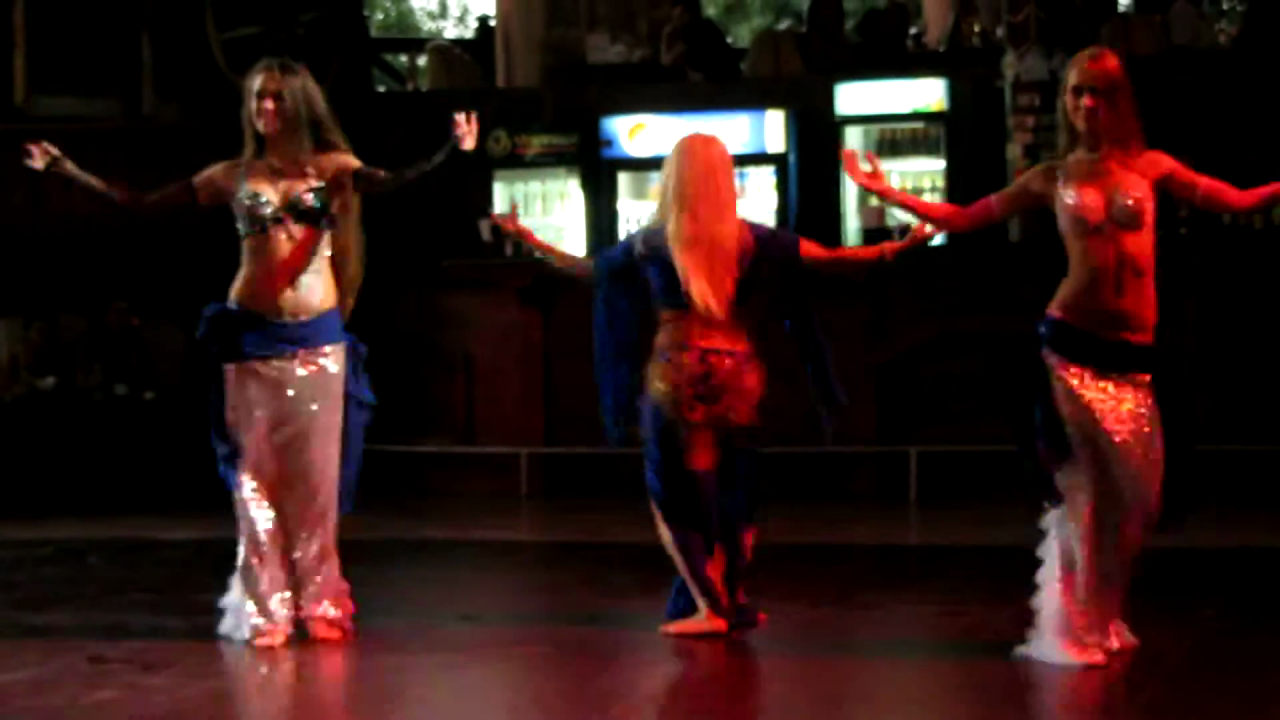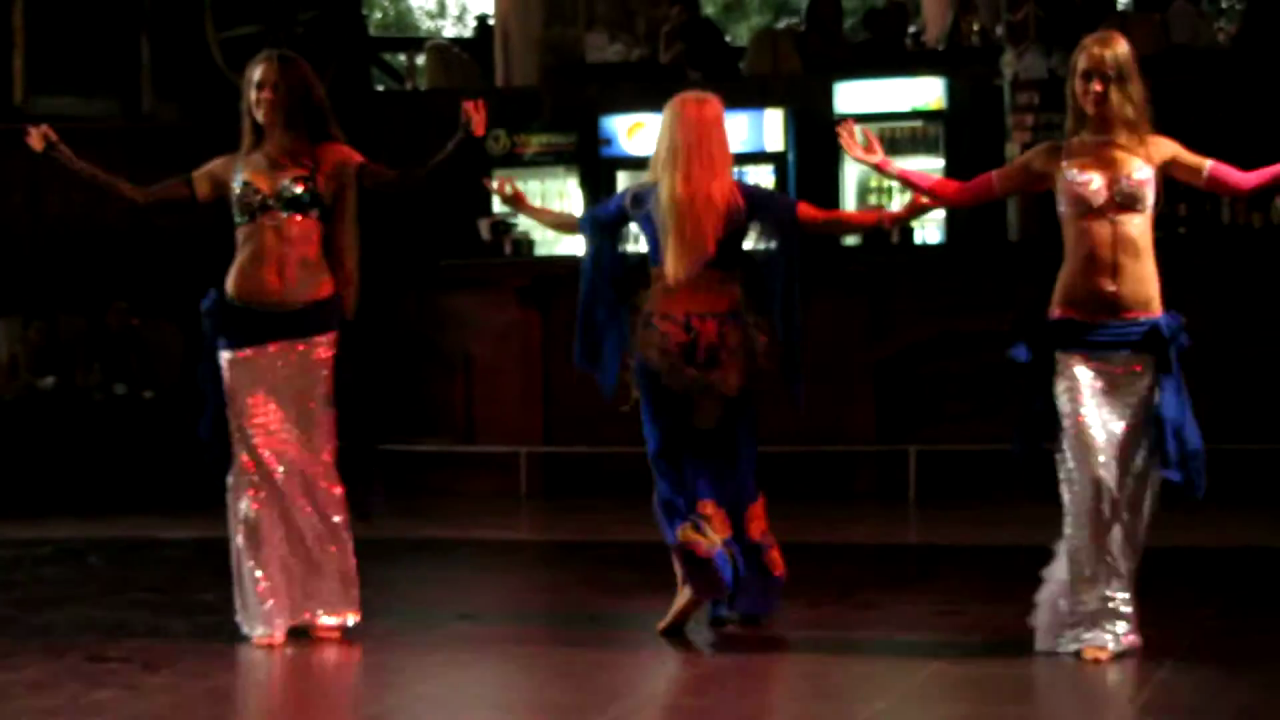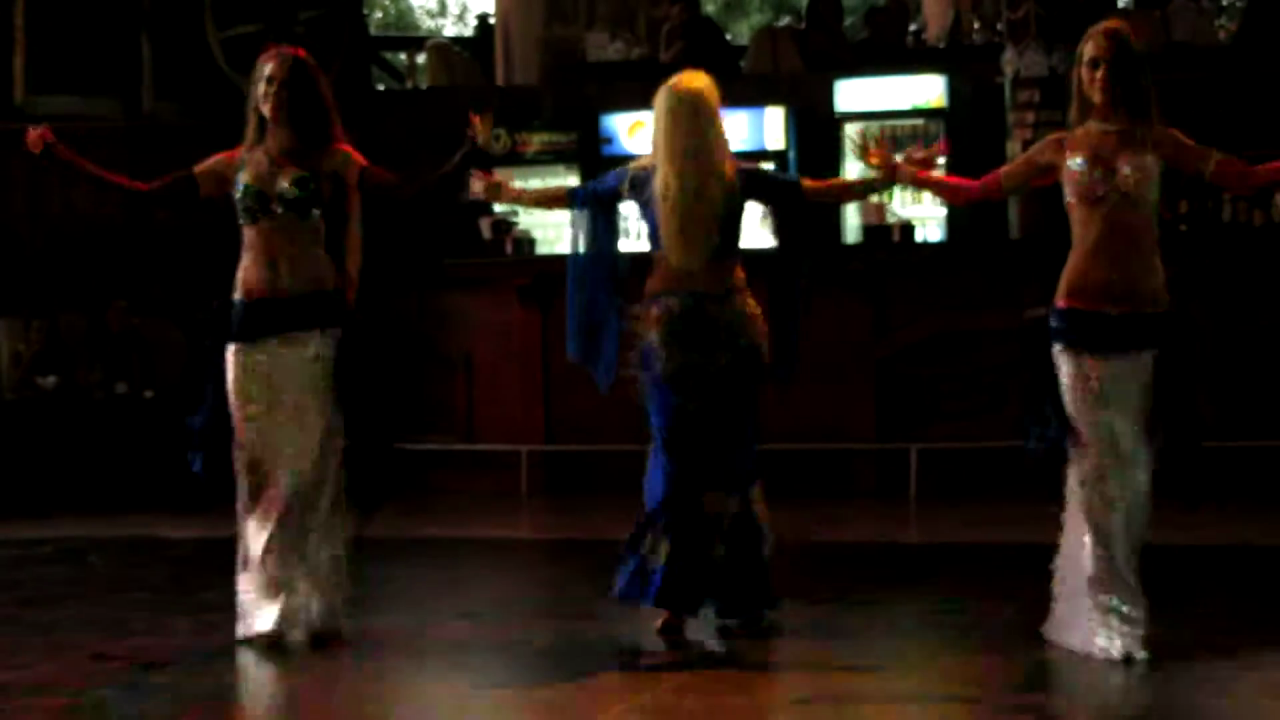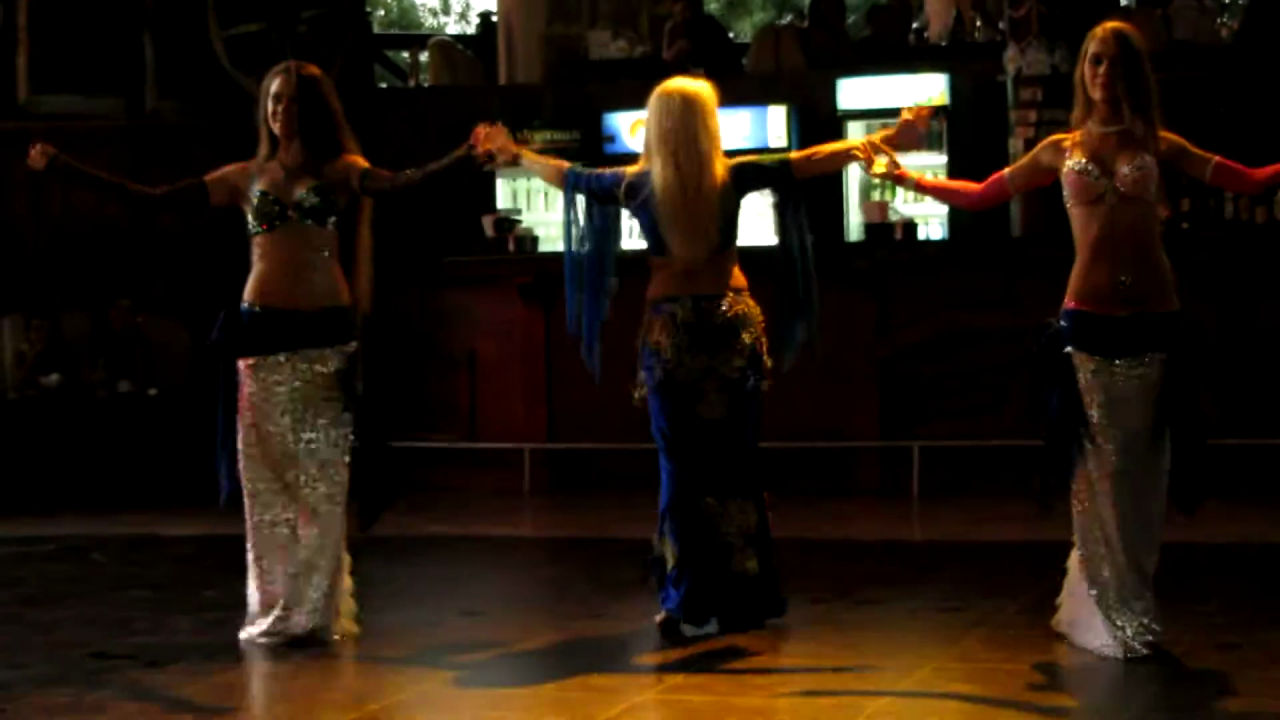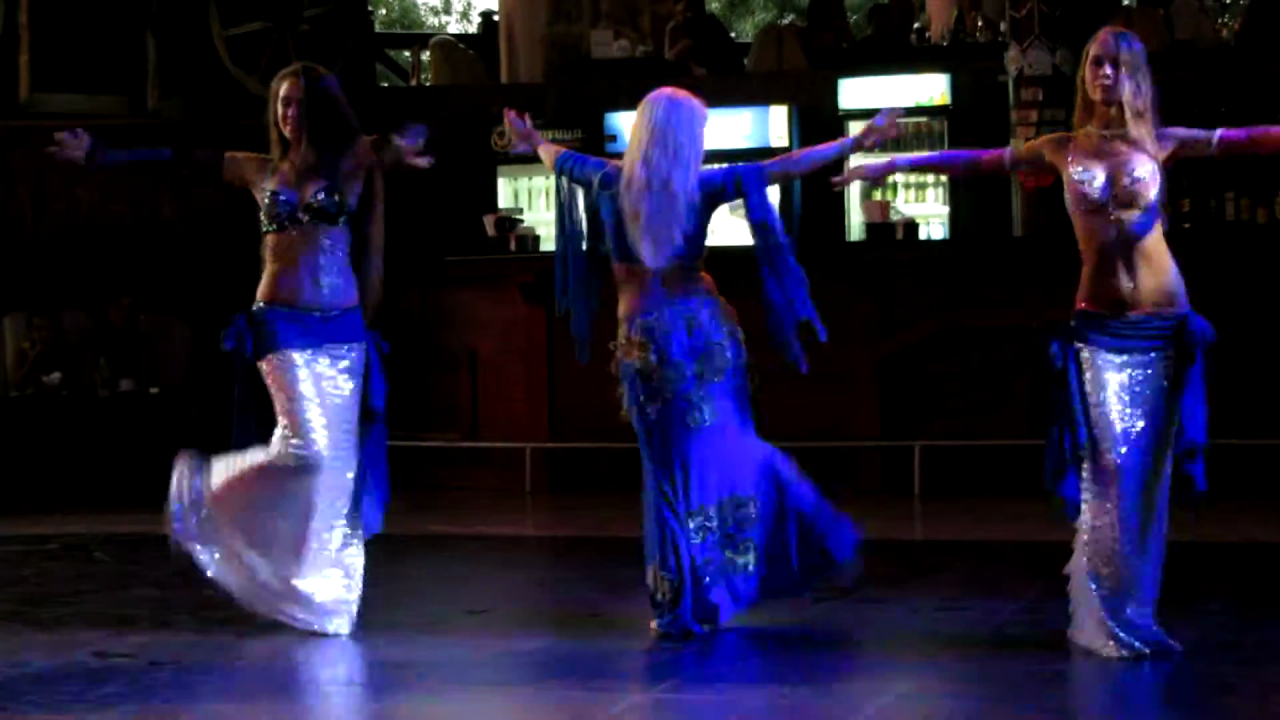
dt=0.3s
person 1, frame 1
left shoulder: (1150, 167)
right shoulder: (1049, 177)
right elbow: (964, 219)
right wrist: (885, 191)
left hip: (1135, 352)
right hip: (1072, 342)
left knee: (1134, 488)
right knee: (1086, 479)
left ankle: (1097, 617)
right ankle: (1073, 627)
person 1, frame 2
left shoulder: (1154, 150)
right shoulder: (1052, 157)
right elbow: (962, 194)
right wrist: (886, 166)
left hip: (1143, 331)
right hip: (1076, 331)
left knee: (1133, 478)
right knee: (1092, 475)
left ankle: (1112, 613)
right ankle: (1091, 619)
person 1, frame 3
left shoulder: (1159, 143)
right shoulder: (1059, 148)
right elbow: (975, 191)
right wrist: (902, 172)
left hip: (1145, 320)
right hip: (1081, 319)
left knee: (1133, 466)
right knee: (1097, 465)
left ankle: (1117, 608)
right ankle: (1105, 618)
person 1, frame 4
left shoulder: (1160, 145)
right shoulder: (1059, 149)
right elbow: (979, 196)
right wrist: (903, 176)
left hip: (1156, 320)
right hip: (1090, 321)
left knee: (1145, 467)
right knee: (1103, 467)
left ankle: (1131, 610)
right ankle: (1113, 617)
person 1, frame 5
left shoulder: (1159, 142)
right shoulder: (1060, 147)
right elbow: (977, 161)
right wrist: (897, 163)
left hip: (1163, 323)
right hip: (1099, 327)
left knee: (1148, 470)
right knee: (1110, 467)
left ankle: (1131, 612)
right ankle: (1105, 617)
person 2, frame 1
left shoulder: (330, 166)
right shoulder: (232, 175)
left elbow: (392, 183)
right elbow: (143, 205)
left wrist: (454, 151)
right wrist: (66, 170)
left hip: (316, 335)
right hip: (249, 335)
left knee: (314, 473)
right knee: (258, 473)
left ankle: (319, 603)
right ankle: (269, 609)
person 2, frame 2
left shoulder: (330, 158)
right shoulder: (230, 168)
left elbow: (406, 183)
right elbow: (144, 198)
left wrist: (464, 141)
right wrist: (63, 156)
left hip: (312, 324)
right hip: (246, 325)
left knee: (313, 463)
right knee: (257, 466)
left ankle: (325, 604)
right ankle: (270, 608)
person 2, frame 3
left shoulder: (332, 159)
right shoulder: (233, 164)
left elbow: (406, 188)
right elbow: (147, 193)
right wrist: (61, 154)
left hip: (313, 318)
right hip: (252, 321)
left knee: (309, 457)
right knee: (258, 462)
left ankle: (313, 606)
right ankle: (266, 605)
person 2, frame 4
left shoulder: (340, 168)
right shoulder: (245, 175)
left elbow: (402, 181)
right elbow: (157, 199)
left wrist: (463, 154)
right wrist: (65, 167)
left hip: (328, 331)
right hip: (264, 329)
left knee: (322, 470)
right knee: (271, 470)
left ankle: (321, 607)
right ankle: (278, 609)
person 2, frame 5
left shoulder: (352, 161)
right shoulder: (254, 168)
left elbow: (410, 148)
right elbow: (176, 162)
left wrist: (403, 147)
right wrist: (96, 152)
left hip: (341, 326)
right hip: (279, 325)
left knee: (336, 462)
right knee: (306, 451)
left ankle: (315, 598)
right ankle: (209, 490)
person 3, frame 1
left shoulder: (652, 240)
right shoulder: (749, 236)
left elbow: (586, 269)
right elbow: (831, 259)
left wrist: (528, 239)
right wrist: (899, 248)
left hip: (677, 376)
right hip: (737, 375)
left knee: (675, 497)
right knee: (731, 494)
left ankle: (712, 608)
right ankle: (736, 602)
person 3, frame 2
left shoulder: (644, 197)
right shoulder: (739, 196)
left elbow: (578, 224)
right elbow: (824, 222)
left wrist: (523, 207)
right wrist: (900, 215)
left hip: (663, 337)
right hip: (726, 336)
left knee: (675, 464)
right knee: (732, 463)
left ankle: (694, 577)
right ankle: (744, 594)
person 3, frame 3
left shoulder: (642, 177)
right shoulder: (734, 176)
left elbow: (567, 196)
right elbow: (820, 195)
left wrist: (500, 192)
left hip: (665, 323)
right hip: (728, 321)
left knee: (676, 456)
right knee: (731, 457)
left ankle: (676, 598)
right ankle: (739, 599)
person 3, frame 4
left shoulder: (634, 183)
right shoulder: (730, 176)
left elbow: (566, 175)
right elbow: (807, 162)
left wrist: (513, 152)
right wrist: (881, 141)
left hip: (667, 326)
right hip: (732, 321)
left knee: (682, 466)
right knee: (734, 461)
left ankle: (688, 600)
right ankle: (740, 598)
person 3, frame 5
left shoulder: (608, 179)
right shoulder: (703, 185)
left elbow: (556, 157)
right elbow: (785, 166)
left wrist: (532, 142)
right wrist: (857, 141)
left hip: (644, 338)
right hip: (705, 326)
left knee: (671, 472)
right knee: (734, 449)
left ankle: (680, 608)
